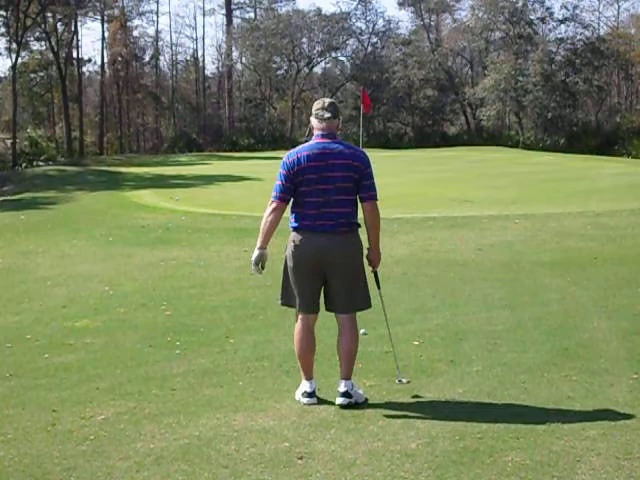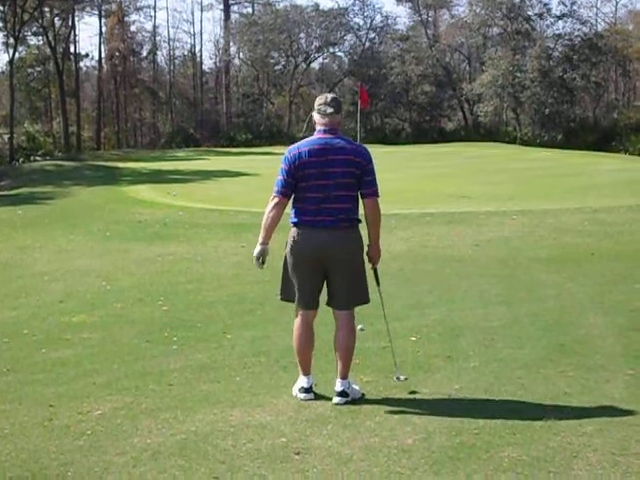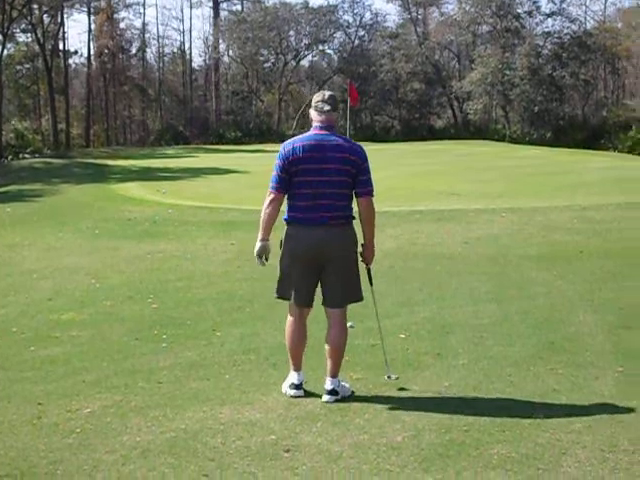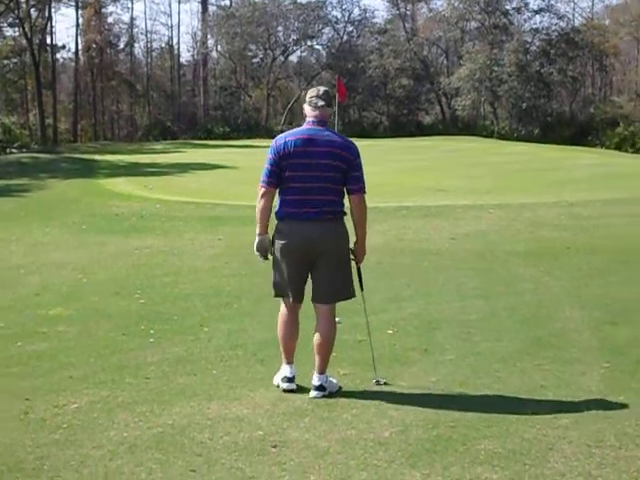
dt=0.1s
person 1, frame 1
left shoulder: (294, 157)
right shoulder: (357, 157)
left elbow: (276, 207)
right elbow: (370, 207)
left wrist: (261, 247)
right wrist: (374, 246)
left hip: (305, 244)
right hip: (344, 244)
left knee: (305, 318)
right knee: (347, 318)
left ankle: (307, 386)
right ankle: (346, 387)
person 1, frame 2
left shoulder: (296, 152)
right shoulder: (359, 153)
left elbow: (278, 201)
right elbow: (371, 204)
left wrist: (263, 242)
right wrist: (374, 244)
left hip: (305, 240)
right hip: (345, 240)
left knee: (304, 314)
right knee: (344, 315)
left ankle: (305, 381)
right ankle: (343, 385)
person 1, frame 3
left shoulder: (290, 147)
right shoulder: (355, 150)
left elbow: (273, 200)
right elbow: (365, 203)
left wrist: (263, 239)
right wrist: (369, 243)
left hip: (299, 237)
right hip: (339, 238)
left knee: (297, 311)
right knee: (336, 313)
left ankle: (295, 378)
right ankle: (333, 384)
person 1, frame 4
left shoulder: (282, 142)
right shoulder: (347, 147)
left elbow: (266, 193)
right elbow: (357, 199)
left wrist: (262, 233)
right wrist: (360, 241)
left hip: (290, 232)
right hip: (330, 234)
left knee: (289, 305)
right knee: (325, 310)
left ankle: (287, 371)
right ankle: (320, 379)
